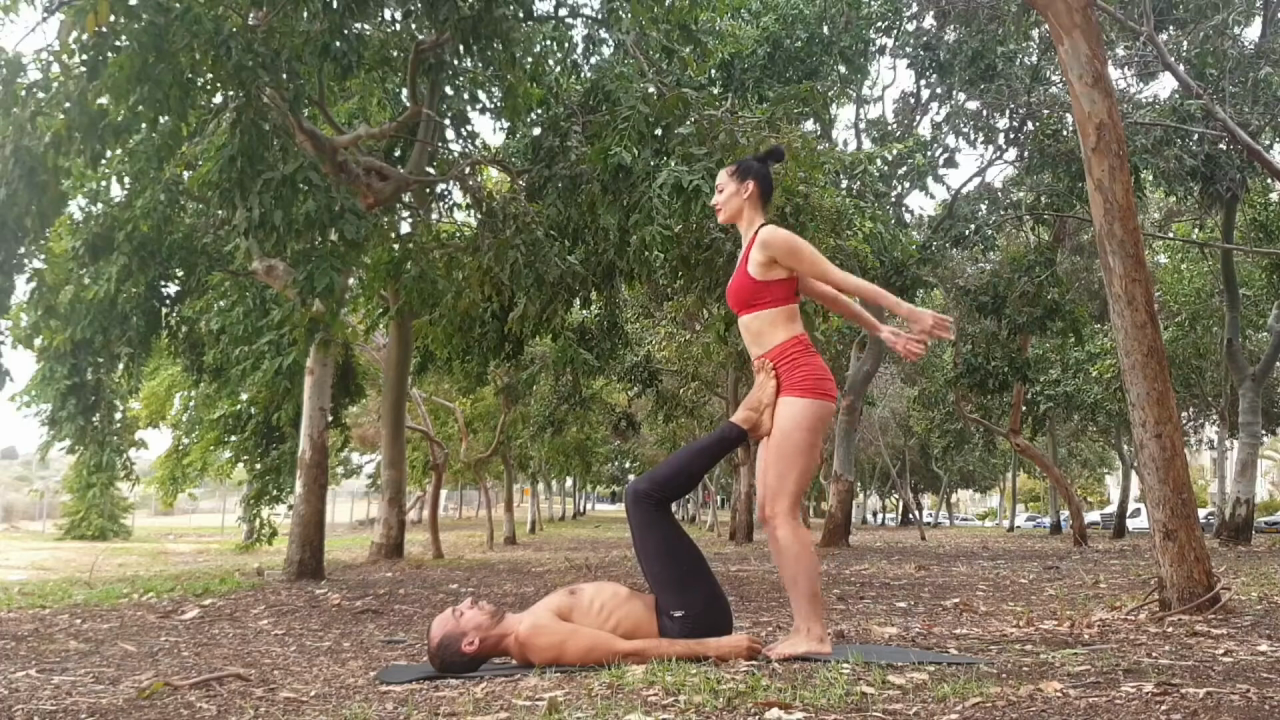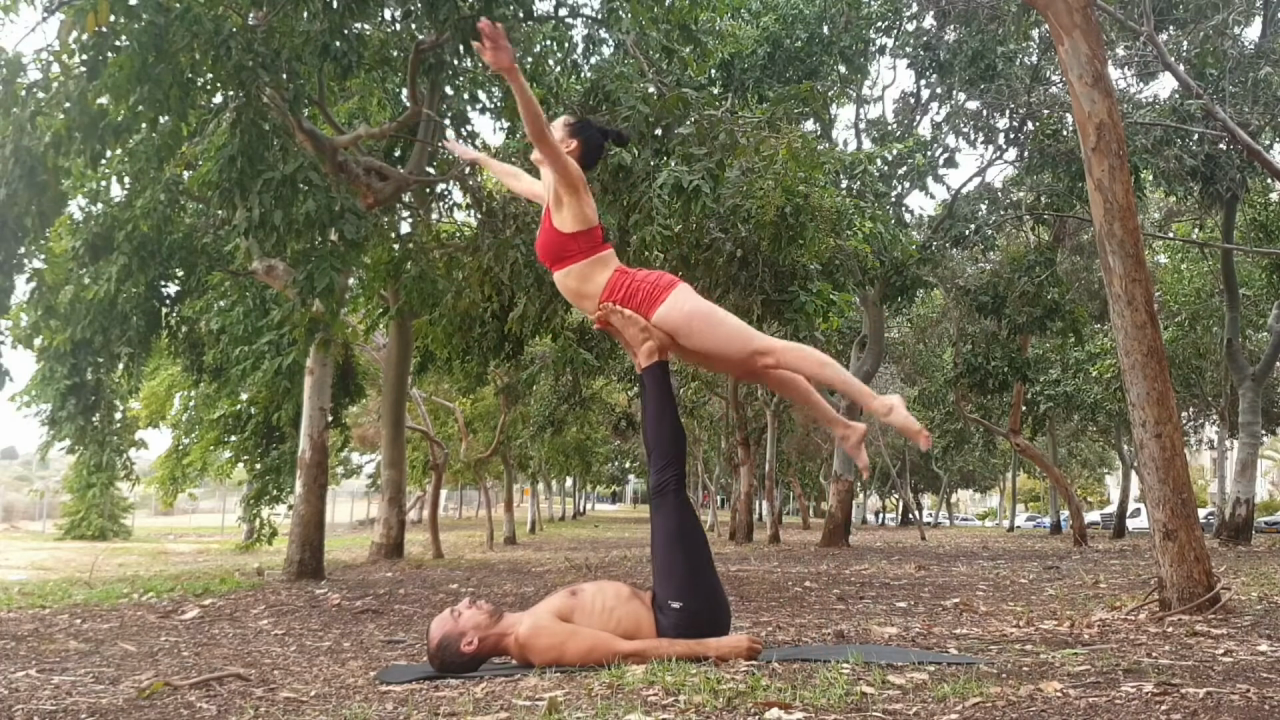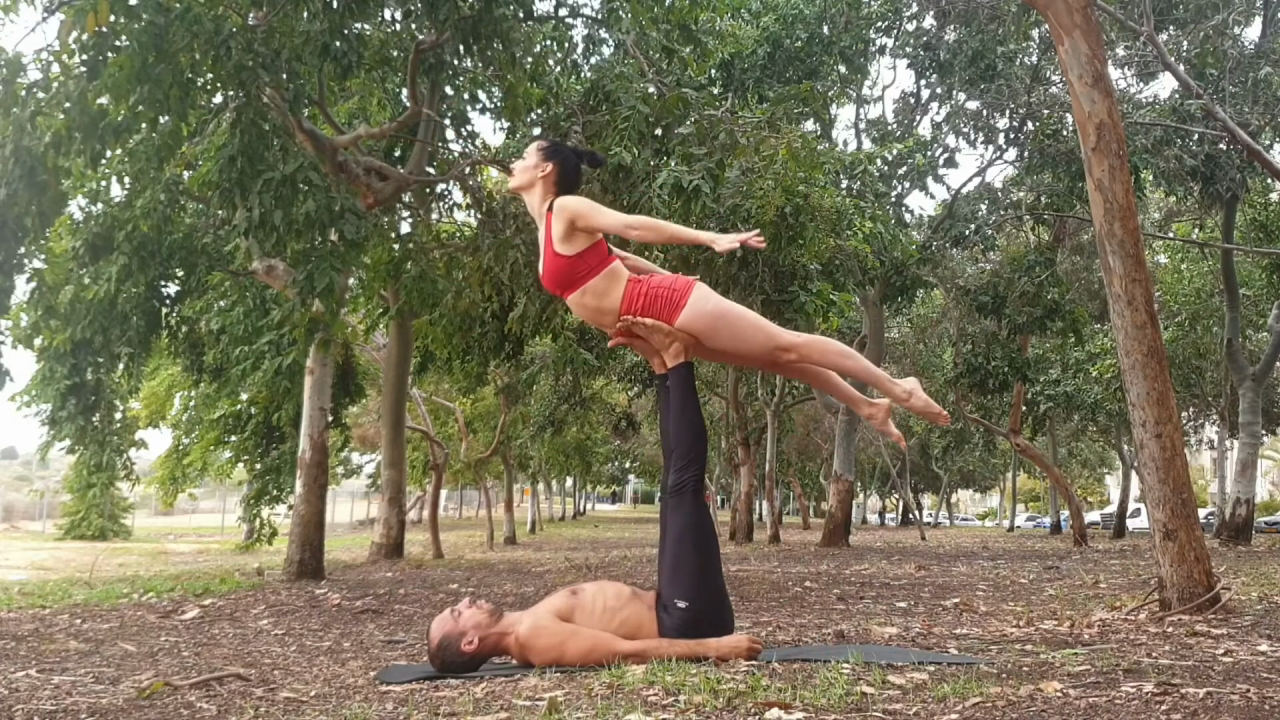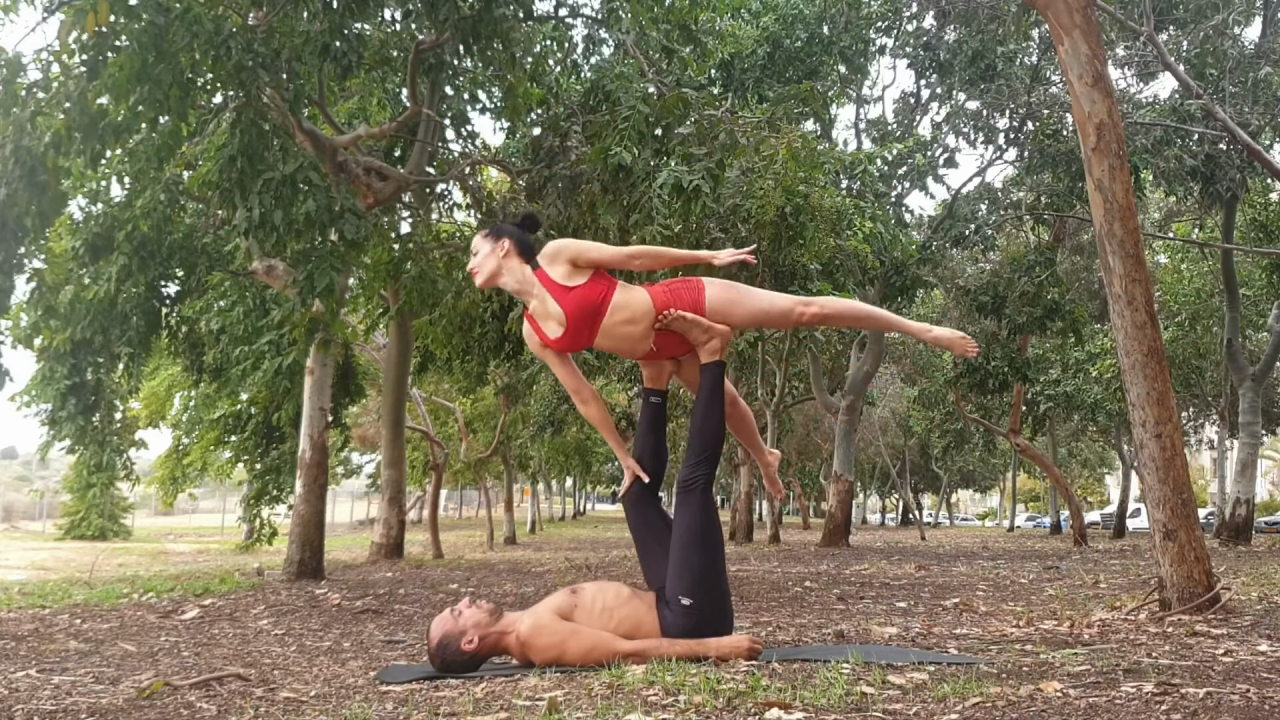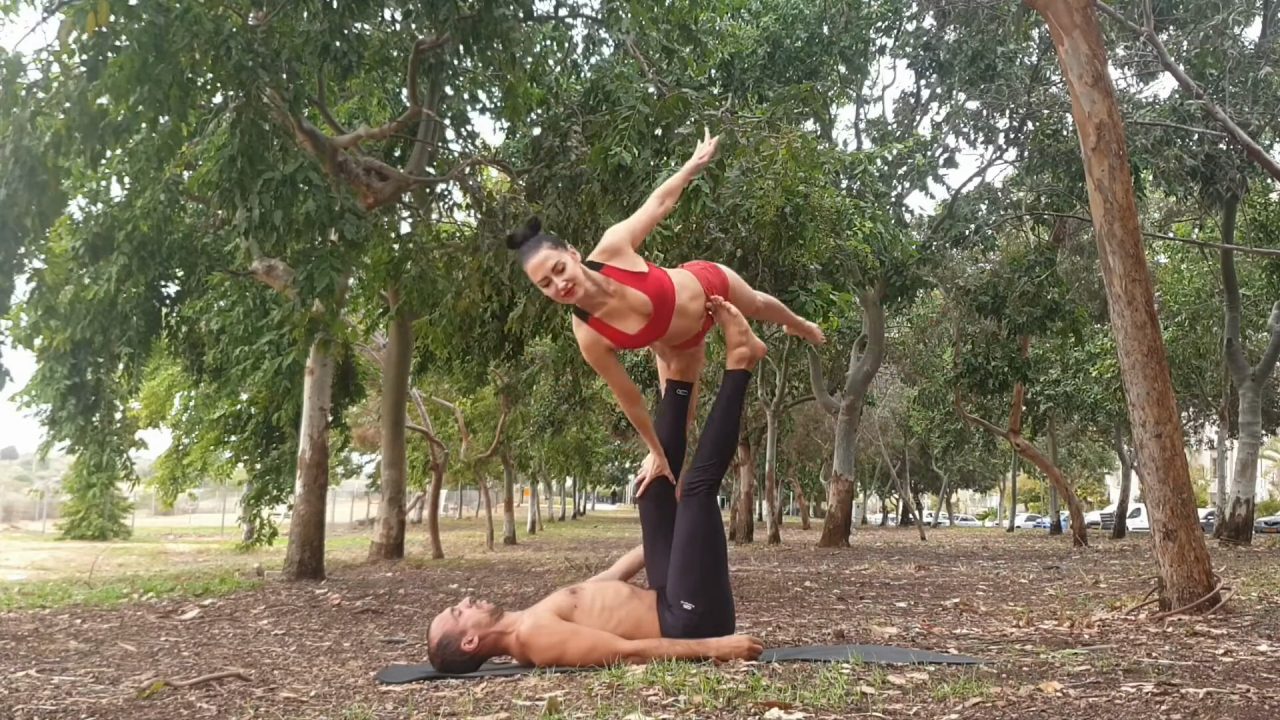
dt=1s
person 1, frame 1
left shoulder: (770, 239)
right shoulder: (752, 249)
left elbow: (841, 282)
right elbow: (828, 294)
left wrist: (904, 313)
right wrist: (884, 333)
left hip: (801, 384)
right hip: (786, 388)
left knee: (778, 511)
right knee: (775, 511)
left ankle: (811, 632)
right ankle: (806, 627)
person 1, frame 2
left shoulder: (570, 188)
right shoulder: (552, 196)
left elbow: (542, 133)
right elbow: (517, 176)
left wrist: (510, 73)
right wrist: (475, 158)
left hip: (650, 299)
right hip: (642, 311)
left knee: (765, 354)
right knee: (750, 364)
left ankle: (877, 405)
right ankle: (842, 427)
person 1, frame 3
left shoulder: (568, 210)
right shoulder: (548, 228)
left elbow: (636, 226)
left wrist: (712, 239)
left hip: (668, 305)
right hip: (656, 324)
left knee: (785, 346)
right knee: (772, 358)
left ankle: (896, 389)
right ankle: (865, 406)
person 1, frame 4
left shoulder: (558, 255)
right shoulder: (534, 333)
left elbow: (635, 257)
right elbow: (584, 395)
left wrist: (709, 255)
right wrist: (624, 455)
left hip: (688, 303)
right hip: (668, 351)
left knee: (806, 310)
right knee: (723, 401)
left ankle: (920, 329)
right ankle: (764, 459)
person 1, frame 5
left shoulder: (613, 246)
right shoulder: (590, 338)
left elbow: (659, 201)
right elbow: (630, 400)
left wrist: (696, 162)
right wrist: (656, 454)
left hip: (709, 284)
right hip: (675, 344)
left knee: (758, 304)
left ankle: (799, 324)
person 2, frame 1
left shoulder: (530, 626)
right shoulder: (531, 635)
right elbow: (625, 652)
right wrist: (713, 647)
left hip: (683, 621)
right hip: (691, 622)
left knee: (645, 496)
right knee: (644, 494)
left ankle: (745, 424)
right ankle: (741, 425)
person 2, frame 2
left shoulder: (530, 626)
right shoulder: (530, 637)
right elbow: (627, 652)
right wrist: (712, 647)
left hip: (675, 619)
right hip: (687, 622)
right knee: (666, 486)
left ankle: (646, 359)
right ankle: (649, 359)
person 2, frame 3
left shoulder: (530, 625)
right shoulder: (530, 636)
right elbow: (627, 652)
right wrist: (712, 647)
left hip: (676, 616)
right hip: (689, 624)
right knee: (684, 487)
left ankle: (666, 363)
right ankle: (675, 358)
person 2, frame 4
left shoulder: (529, 626)
right shoulder: (531, 634)
right elbow: (628, 653)
right wrist: (713, 646)
left hip: (676, 612)
right hip: (689, 623)
left knee: (638, 493)
right knee: (693, 484)
left ankle: (655, 382)
right ankle: (710, 356)
person 2, frame 5
left shoulder: (530, 623)
right shoulder: (532, 635)
left elbow: (602, 585)
right elbow: (628, 653)
right wrist: (716, 646)
left hip: (670, 607)
right hip: (693, 621)
left knee: (656, 484)
right knee: (698, 485)
left ankle: (679, 373)
right ankle: (738, 363)
